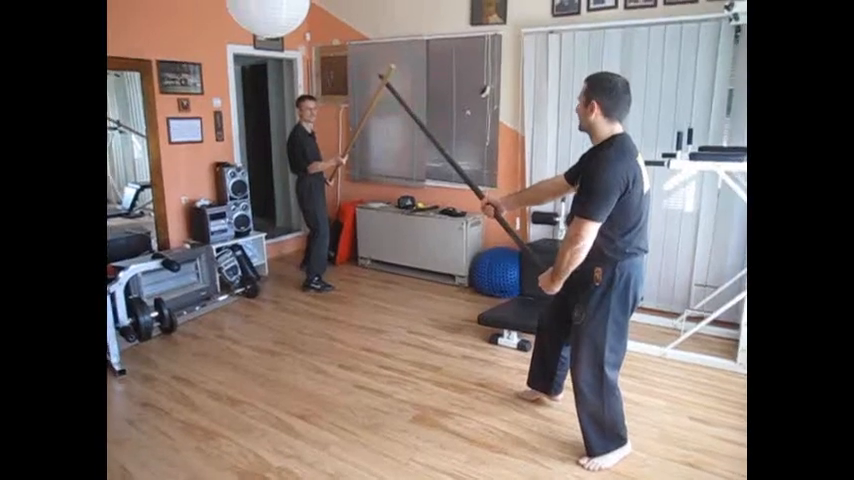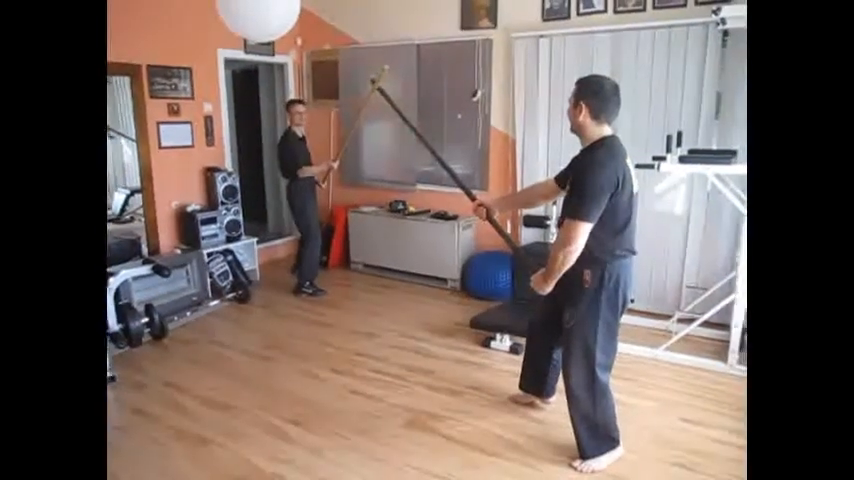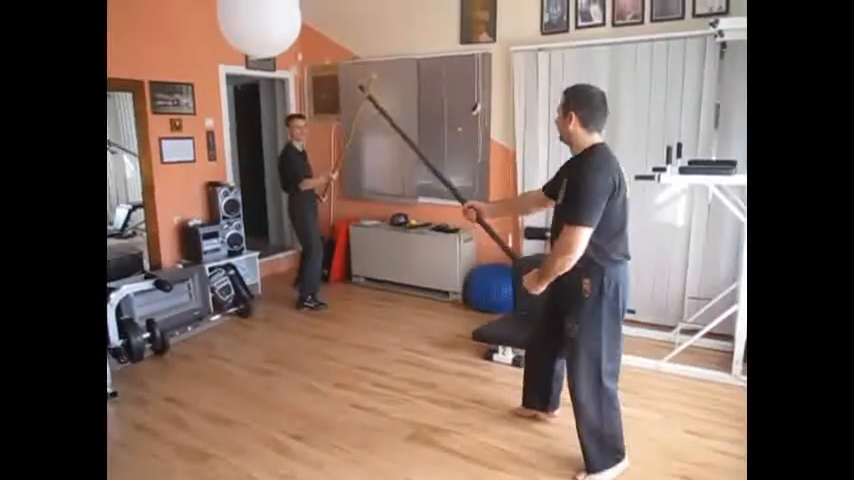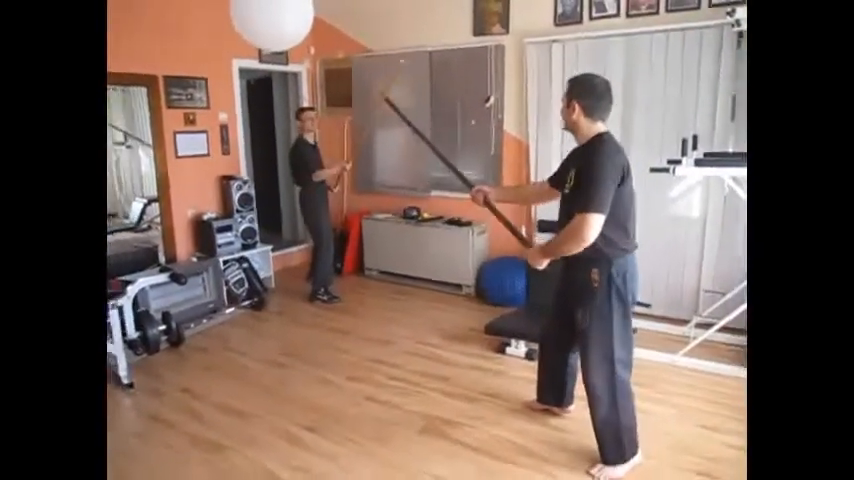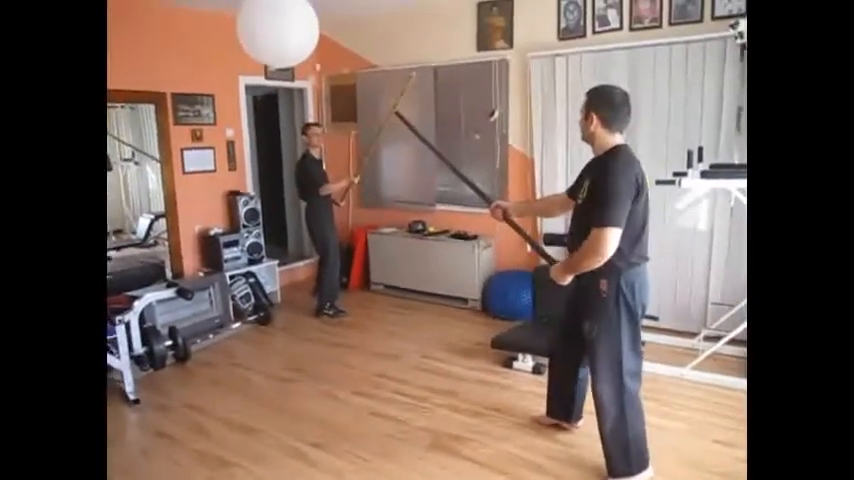
dt=1s
person 1, frame 1
left shoulder: (610, 163)
right shoulder: (608, 151)
left elbow: (579, 238)
right elbow: (556, 186)
left wrist: (555, 277)
right wrist: (507, 202)
left hip: (611, 273)
right hip: (598, 266)
left knee: (591, 361)
right knee: (553, 323)
left ankle: (610, 443)
right ankle: (546, 386)
person 1, frame 2
left shoulder: (600, 164)
right shoulder: (597, 154)
left elbow: (572, 240)
right elbow: (548, 189)
left wrist: (547, 278)
right wrist: (498, 204)
left hip: (600, 275)
right hip: (586, 269)
left knee: (584, 363)
right knee: (544, 327)
left ankle: (602, 446)
right ankle: (538, 389)
person 1, frame 3
left shoulder: (596, 169)
right shoulder: (578, 164)
left elbow: (572, 246)
right elbow: (538, 199)
left wrist: (540, 278)
right wrist: (487, 209)
left hip: (597, 282)
right hip: (574, 278)
left knee: (590, 372)
right knee: (543, 341)
right ankle: (541, 403)
person 1, frame 4
left shoulder: (603, 156)
right shoulder: (583, 153)
left elbow: (585, 232)
right elbow: (546, 190)
left wrist: (542, 253)
right wrist: (495, 193)
left hip: (606, 271)
right hip: (582, 267)
left knee: (604, 363)
right knee: (556, 335)
right ankle: (556, 398)
person 1, frame 5
left shoulder: (618, 169)
right shoulder: (599, 164)
left elbow: (603, 246)
right elbow: (564, 201)
left wrist: (565, 268)
right wrist: (514, 208)
left hip: (615, 284)
right hip: (594, 281)
left knee: (613, 375)
right knee: (566, 347)
right ankle: (564, 413)
person 2, frame 1
left shoulder: (309, 133)
right shoulder: (298, 135)
right elbow: (310, 167)
left wrist: (323, 175)
right wrist: (333, 162)
left hip: (314, 185)
right hip: (308, 186)
left knee: (316, 228)
right knee: (321, 231)
left ankle: (308, 261)
right ankle: (312, 279)
person 2, frame 2
left shoulder: (300, 137)
right shoulder: (288, 140)
right elbow: (300, 171)
left wrist: (315, 176)
right wrist: (324, 167)
left hip: (306, 190)
right hip: (299, 191)
left knee: (308, 233)
right knee: (313, 236)
left ankle: (300, 266)
right ankle: (304, 283)
person 2, frame 3
left shoulder: (300, 151)
right shoulder: (289, 154)
right elbow: (302, 184)
left wrist: (316, 192)
right wrist: (325, 178)
left hip: (307, 203)
right hip: (300, 205)
left knee: (309, 247)
right knee: (314, 250)
left ankle: (302, 281)
right ankle: (306, 297)
person 2, frame 4
left shoulder: (312, 145)
right shoulder: (300, 148)
right elbow: (314, 175)
left wrist: (327, 184)
right wrist: (339, 169)
left hip: (319, 197)
right hip: (311, 198)
left knee: (322, 241)
right knee: (325, 242)
left ankle: (315, 275)
right ankle: (320, 290)
person 2, frame 5
left shoulder: (316, 160)
right shoulder: (306, 163)
right elbow: (322, 189)
left wrist: (333, 198)
right wrist: (346, 182)
left hip: (323, 211)
right hip: (317, 213)
left knee: (327, 255)
right knee: (331, 257)
left ankle: (321, 291)
right ankle: (325, 304)
